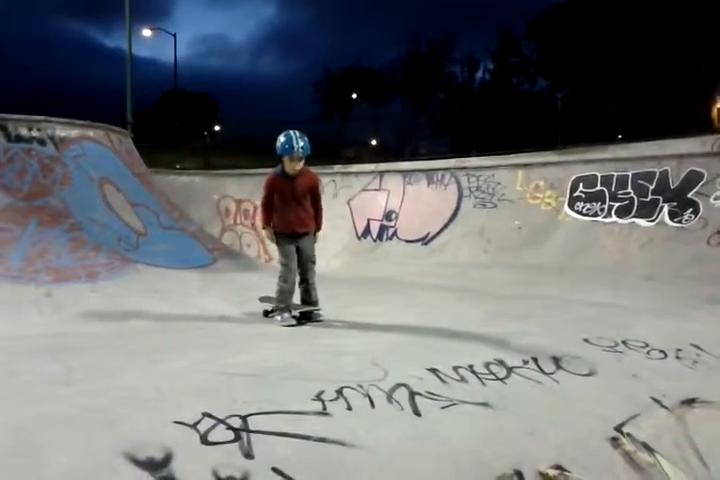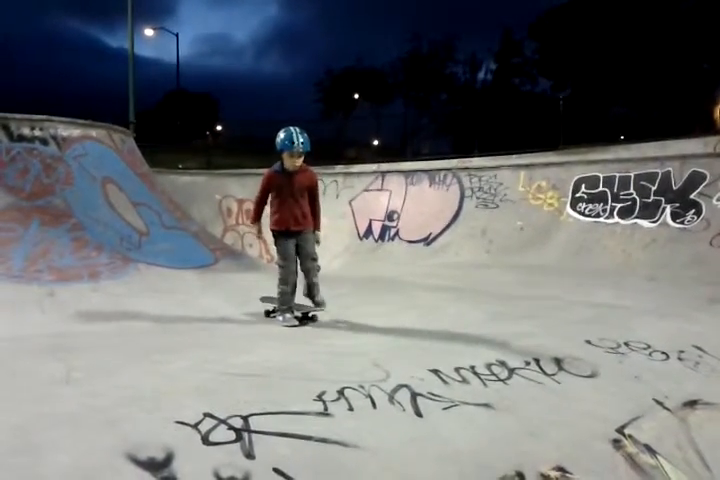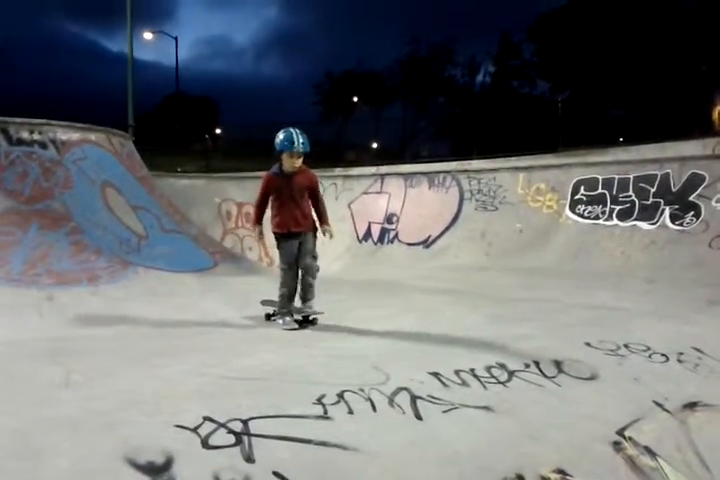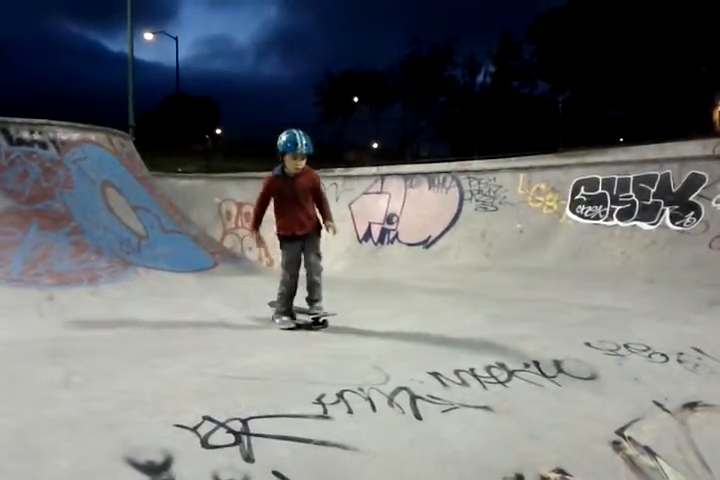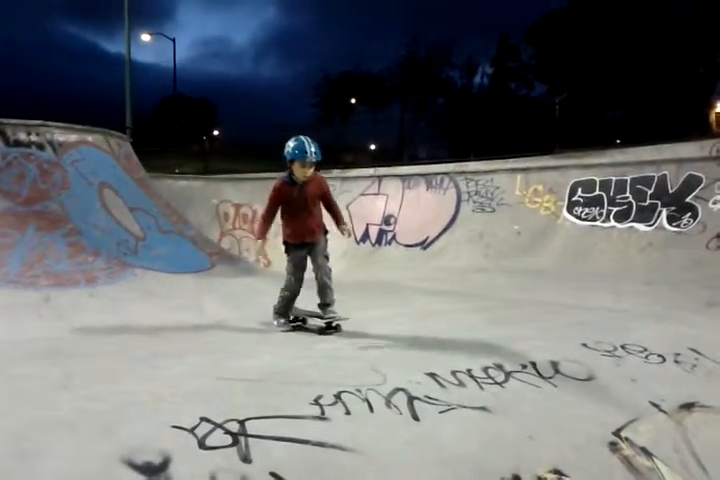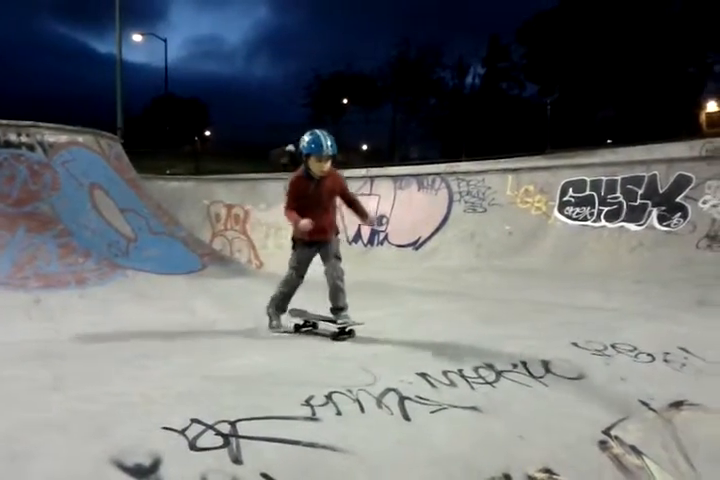
dt=0.2s
person 1, frame 1
left shoulder: (311, 178)
right shoulder: (273, 179)
left elbow: (317, 204)
right elbow: (266, 204)
left wrist: (317, 228)
right wrist: (267, 226)
left hip: (306, 232)
right hip: (284, 233)
left knee: (308, 270)
right knee: (288, 270)
left ankle: (309, 307)
right ankle: (282, 310)
person 1, frame 2
left shoulder: (310, 176)
right shoulder: (271, 176)
left elbow: (314, 203)
right elbow: (261, 199)
left wrist: (316, 228)
right wrist: (256, 222)
left hip: (305, 229)
right hip: (282, 230)
left knee: (310, 266)
right knee: (287, 271)
left ankle: (314, 294)
right ankle: (284, 310)
person 1, frame 3
left shoulder: (309, 176)
right shoulder: (271, 178)
left elbow: (317, 200)
right elbow: (262, 201)
left wrist: (324, 223)
right wrist: (258, 224)
left hip: (306, 229)
right hip: (283, 231)
left knee: (309, 264)
right knee: (288, 272)
left ankle: (307, 300)
right ankle: (284, 313)
person 1, frame 4
left shoulder: (311, 177)
right shoulder: (273, 180)
left elbow: (320, 199)
right elbow: (261, 204)
left wrist: (328, 219)
right wrist: (255, 228)
left hip: (311, 230)
right hip: (288, 233)
left knee: (314, 265)
right knee: (289, 272)
left ankle: (315, 302)
right ankle: (282, 312)
person 1, frame 5
left shoulder: (319, 182)
right shoulder: (281, 187)
left elbow: (329, 203)
right elbow: (269, 213)
left wrist: (341, 223)
right wrist: (261, 236)
left hip: (317, 236)
right hip: (294, 240)
left knee: (323, 270)
right knee: (294, 279)
left ankle: (327, 306)
right ankle: (281, 313)
person 1, frame 6
left shoulder: (335, 178)
right shoulder: (297, 181)
left elbow: (349, 198)
right elbow: (290, 208)
left wrist: (364, 215)
right wrist: (298, 222)
left hip: (329, 235)
right hip: (304, 237)
left knee: (335, 273)
right knee: (294, 276)
left ankle: (340, 311)
right ankle: (275, 309)
